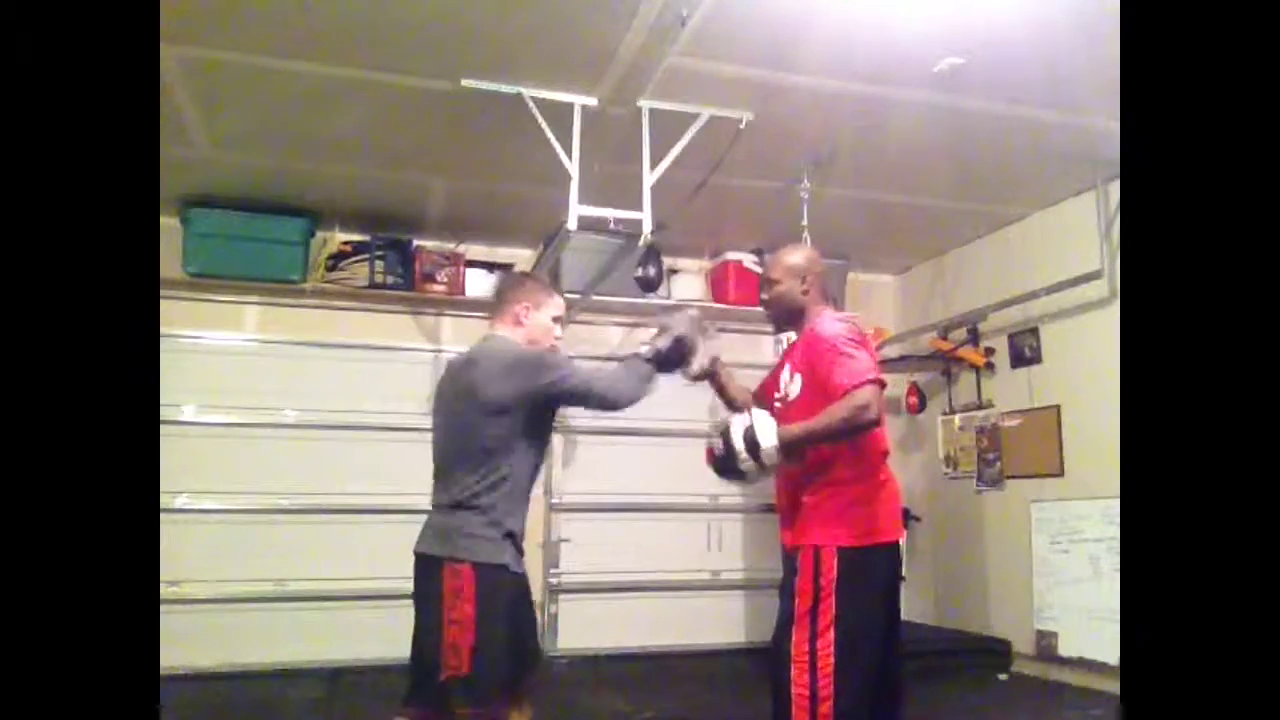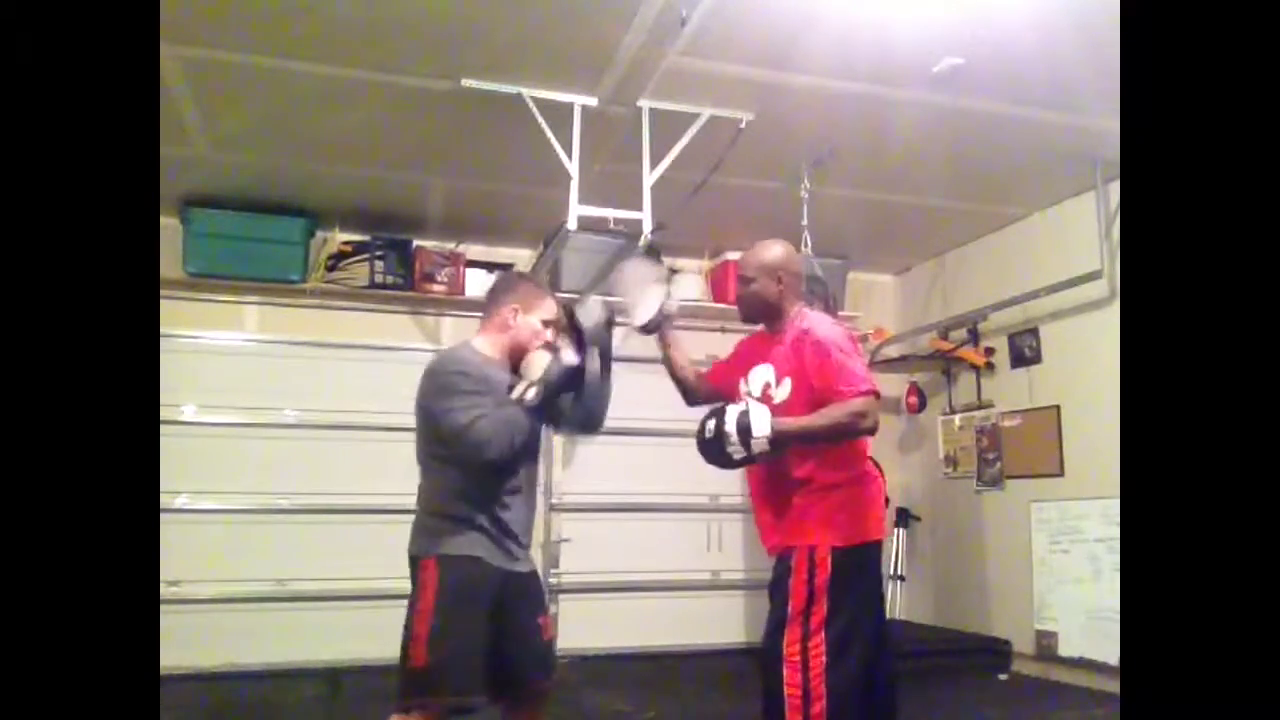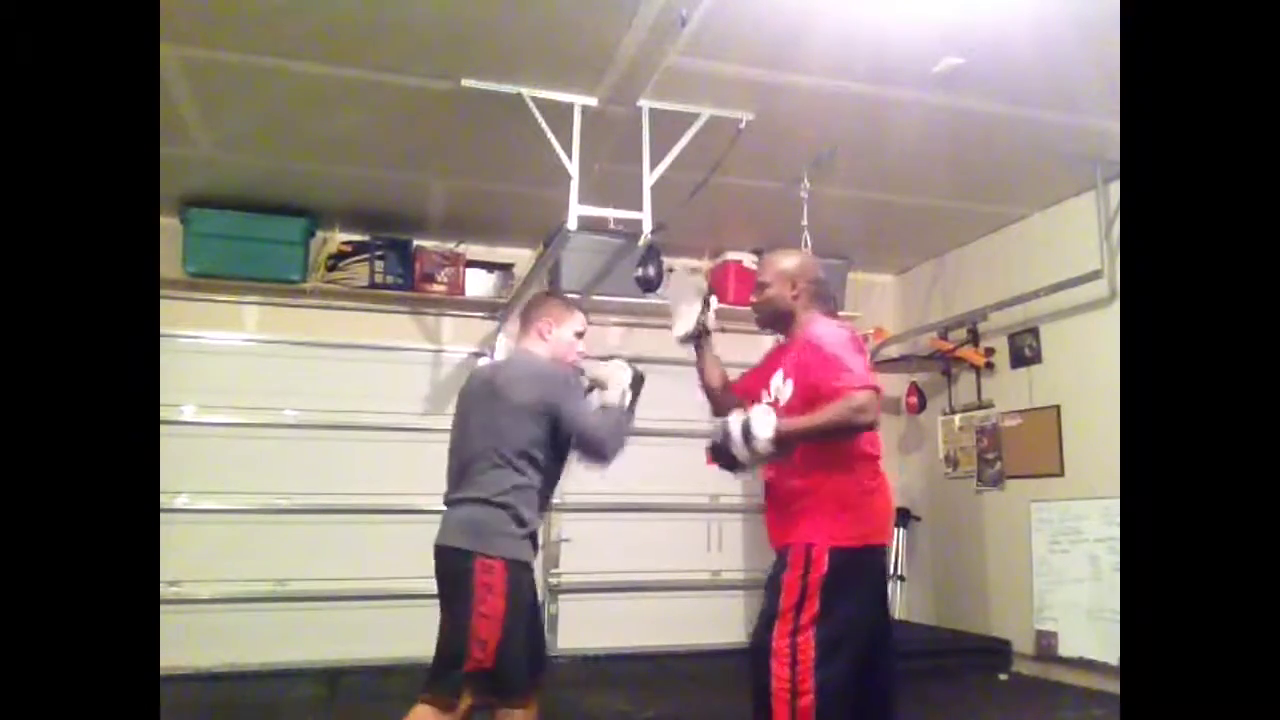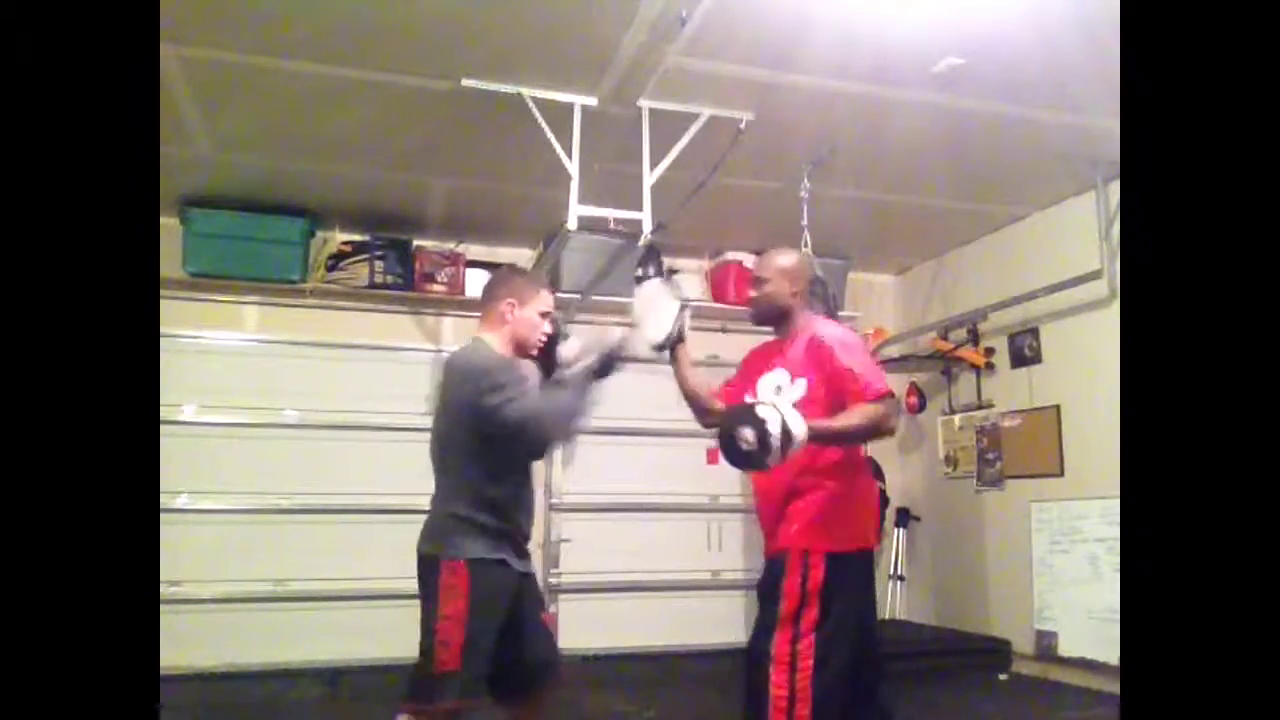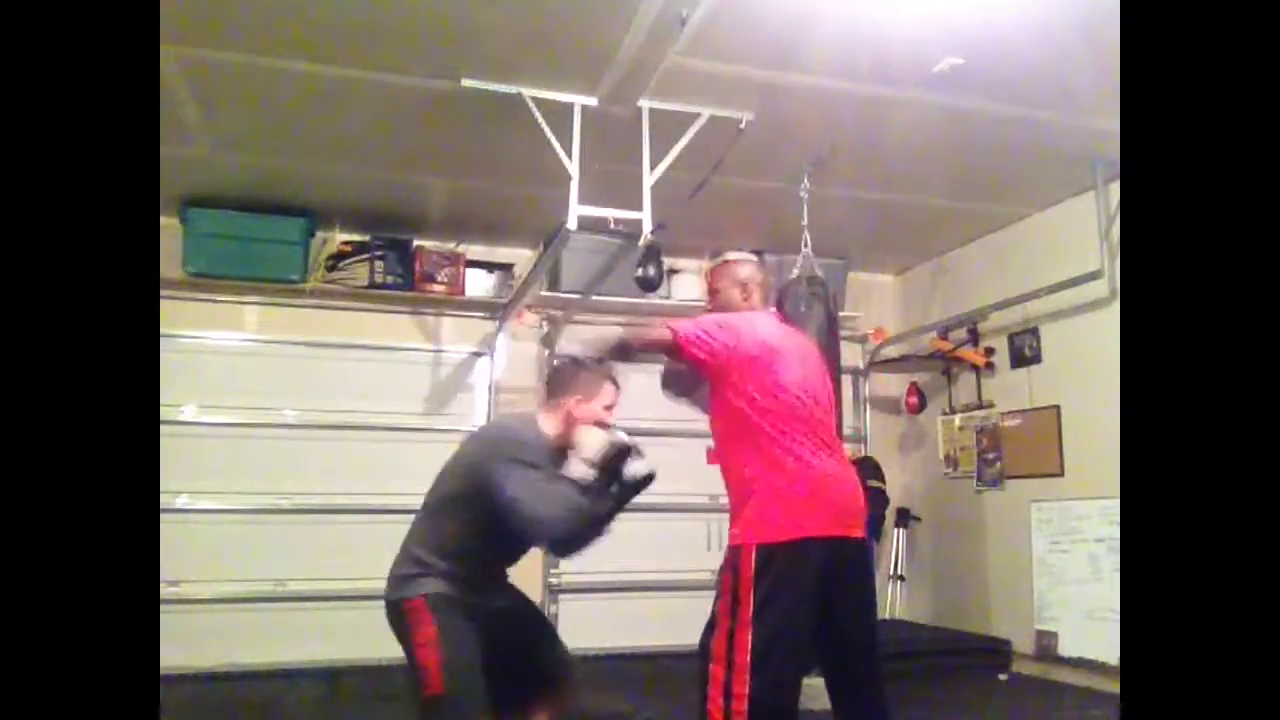
dt=1s
person 1, frame 1
left shoulder: (832, 334)
right shoulder: (806, 346)
left elbow: (866, 408)
right elbow: (766, 413)
left wrist: (781, 436)
right wrist: (714, 371)
left hip: (843, 528)
right hip: (868, 525)
left knee: (810, 668)
right knee: (862, 669)
person 1, frame 2
left shoulder: (820, 335)
right shoulder: (754, 348)
left elbow: (863, 414)
right elbow: (698, 391)
left wrist: (773, 430)
right wrist: (664, 329)
left hip: (830, 524)
right hip: (809, 526)
left knee: (800, 662)
right knee: (851, 662)
person 1, frame 3
left shoulder: (827, 339)
right shoulder: (780, 357)
left elbow: (864, 409)
right elbow: (728, 403)
left wrist: (774, 429)
right wrist: (701, 340)
left hip: (834, 525)
right hip: (815, 527)
left knee: (785, 658)
right knee: (858, 664)
person 1, frame 4
left shoulder: (833, 340)
right shoulder: (763, 358)
left elbow: (883, 415)
right elbow: (710, 411)
left wrist: (803, 429)
right wrist: (678, 348)
left hip: (827, 530)
right hip: (799, 531)
left knee: (785, 665)
right knee: (845, 666)
person 1, frame 5
left shoulder: (729, 330)
right shoulder: (801, 343)
left elbow: (647, 339)
right wrist: (716, 396)
left hip: (780, 521)
right hip: (841, 512)
left knee: (742, 664)
right knee: (851, 663)
person 2, frame 1
left shoulder: (467, 367)
right shoulder: (513, 363)
right elbow: (608, 390)
right wrist: (657, 353)
left hip: (491, 555)
right hip: (465, 557)
left knee: (515, 682)
person 2, frame 2
left shoulder: (515, 375)
right shoulder: (455, 368)
right elbow: (485, 442)
right wrist: (536, 390)
left hip: (510, 556)
right hip: (453, 553)
left knee: (531, 683)
person 2, frame 3
left shoulder: (489, 377)
right shoulder: (546, 375)
right elbow: (603, 443)
right wrist: (621, 392)
left hip: (503, 548)
right hip: (488, 548)
left knee: (522, 679)
person 2, frame 4
left shoulder: (510, 370)
right shoulder: (477, 368)
left elbow: (531, 444)
right elbow: (547, 422)
right wrist: (588, 367)
left hip: (503, 554)
right hip: (466, 554)
left knee: (531, 679)
person 2, frame 5
left shoulder: (555, 453)
right shoulder: (509, 441)
left elbow: (565, 540)
right elbow: (545, 526)
left wrist: (617, 491)
right wrist: (583, 468)
left hip: (484, 590)
right hip: (432, 592)
left knee: (547, 680)
